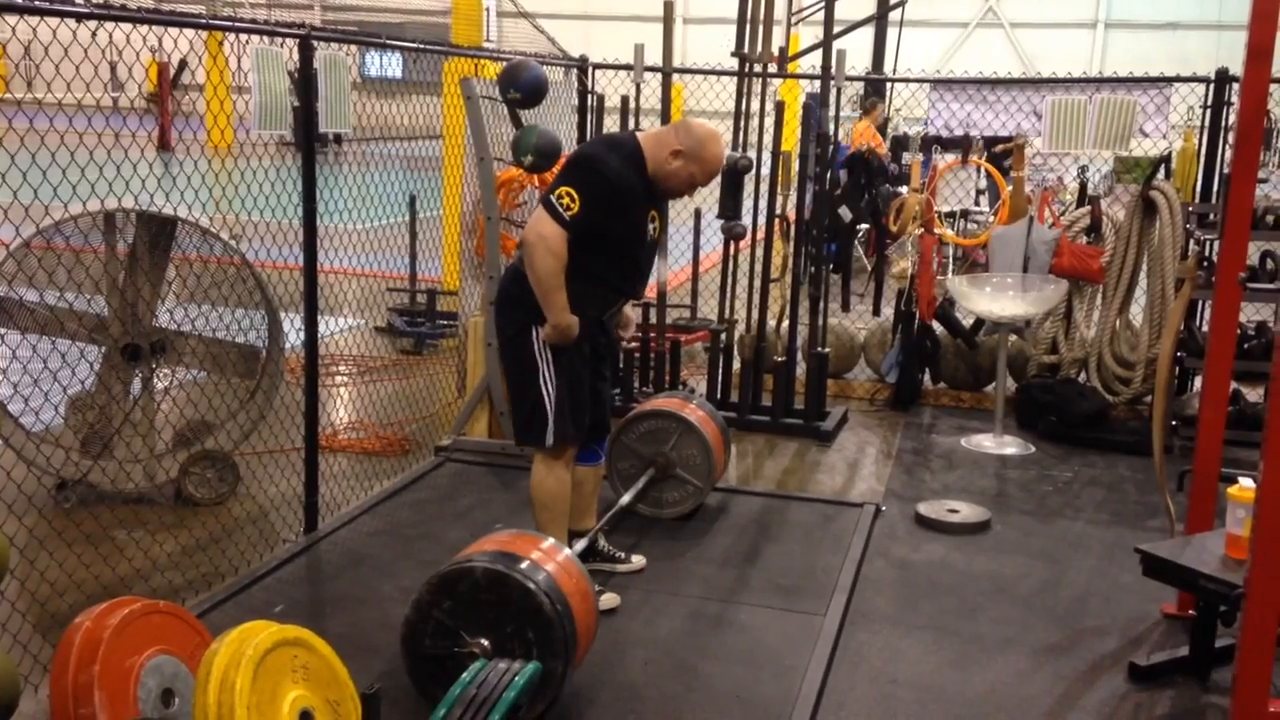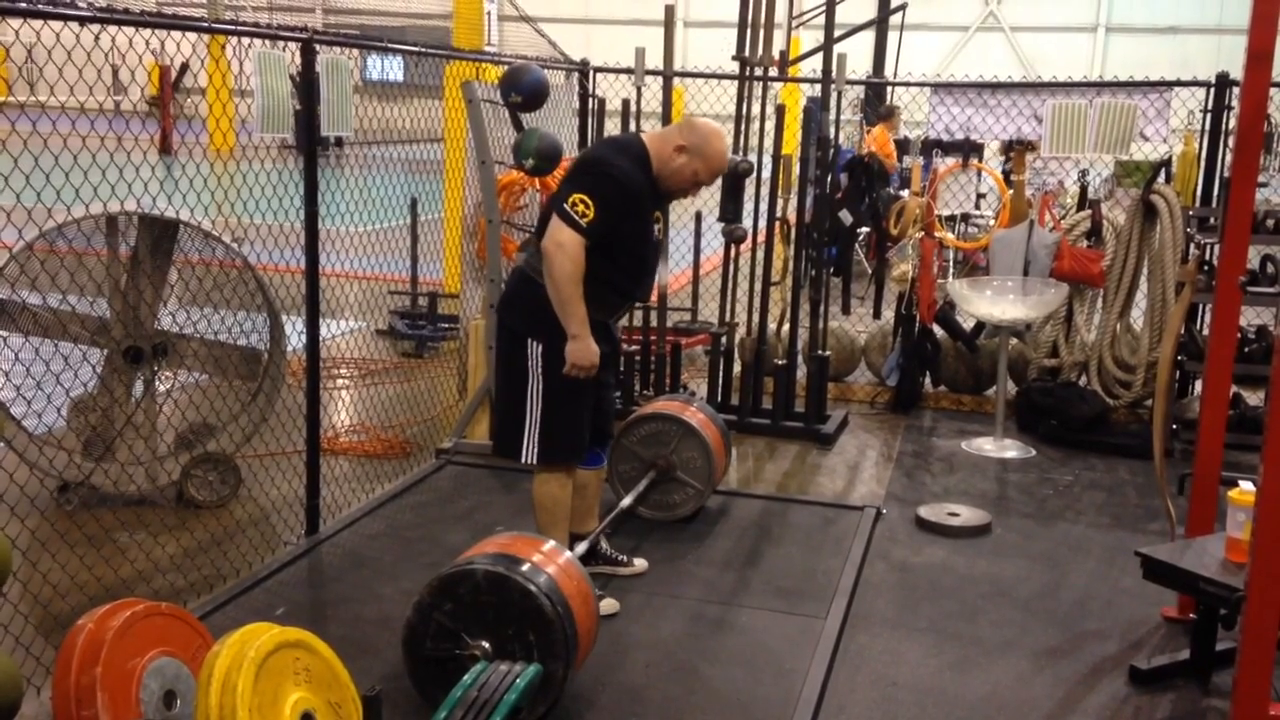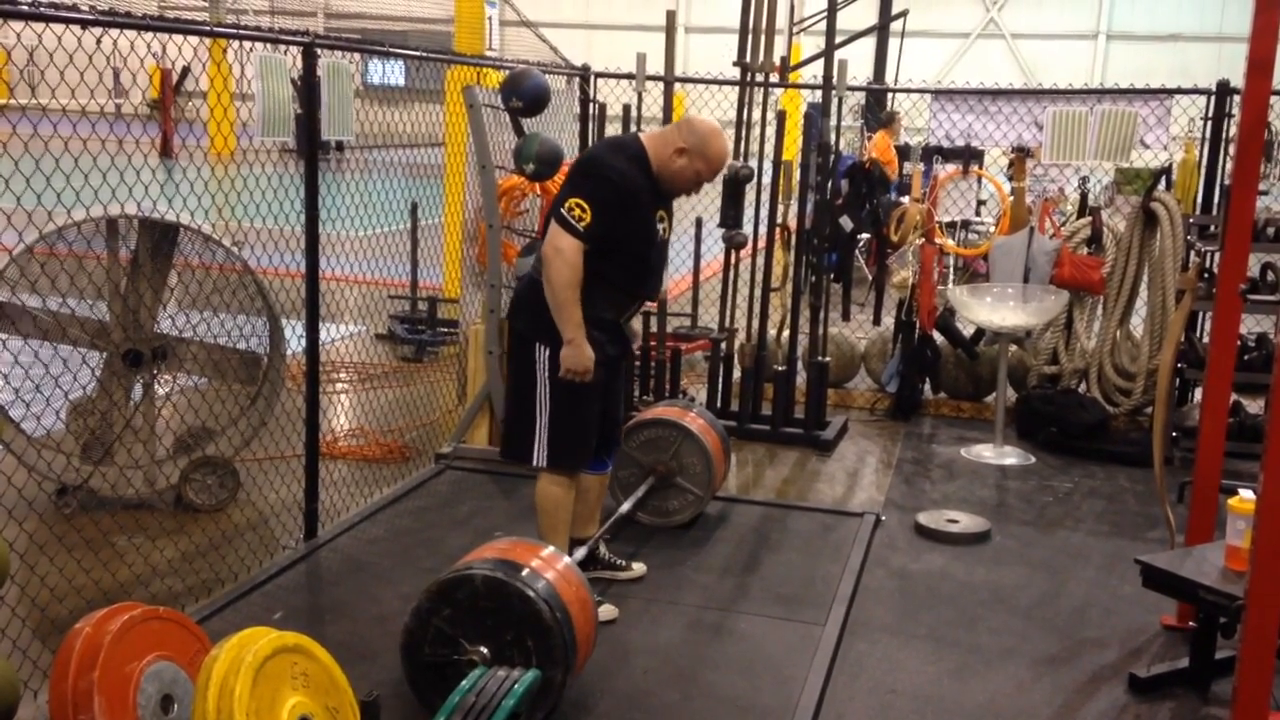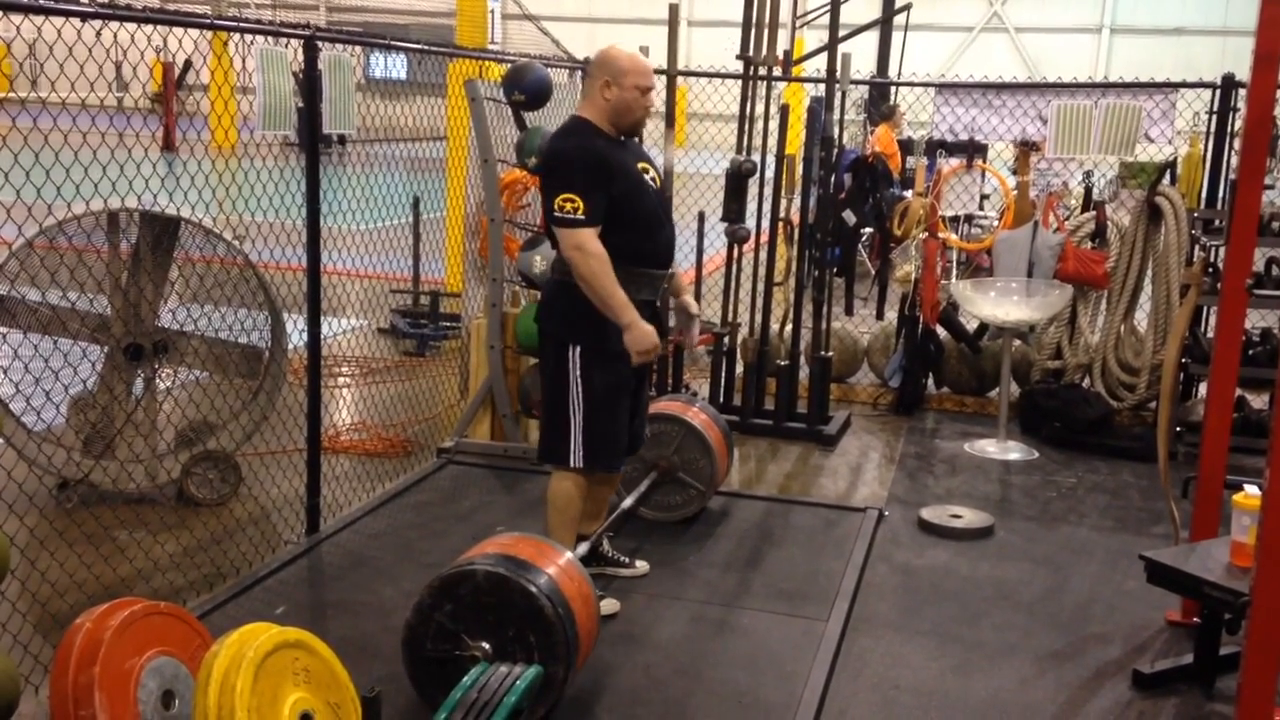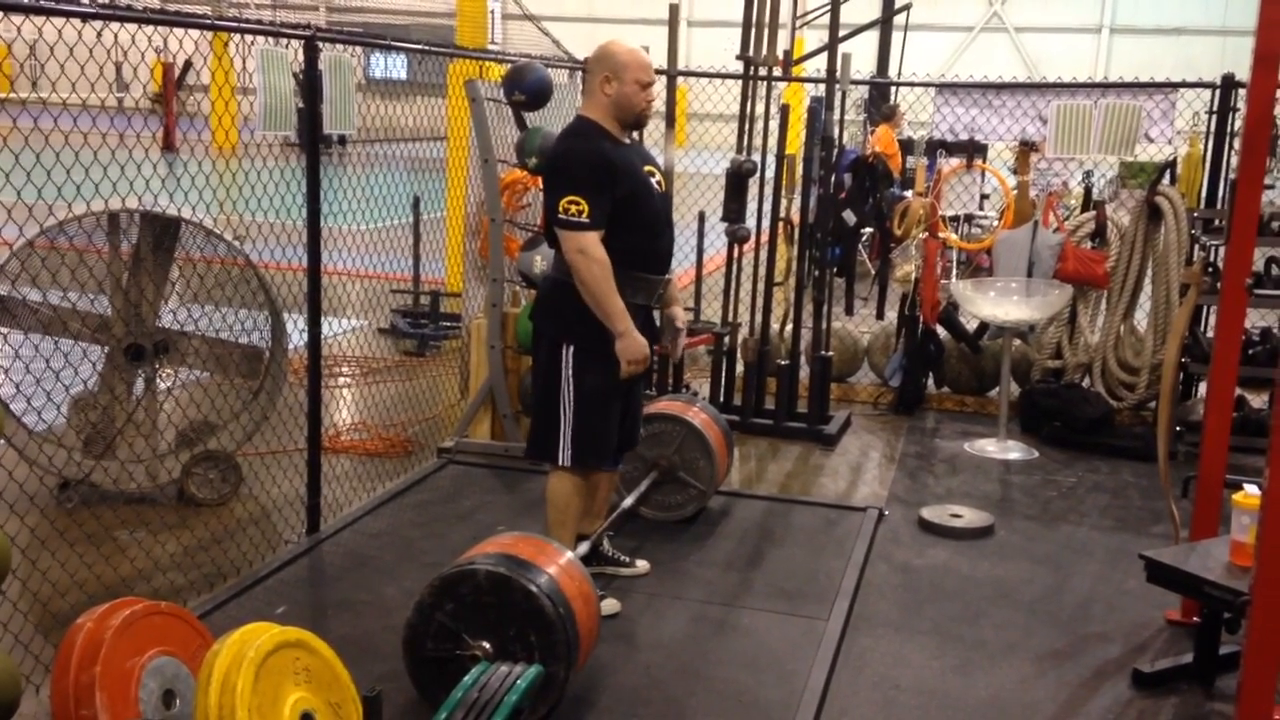
dt=1s
person 1, frame 1
left shoulder: (647, 176)
right shoulder: (604, 168)
right elbow: (541, 236)
left wrist: (619, 305)
right wrist: (558, 319)
left hip: (588, 317)
right hip: (544, 317)
left knee: (591, 434)
right knee: (558, 441)
left ankle: (584, 543)
person 1, frame 2
left shoulder: (647, 178)
right shoulder: (612, 171)
right elbow: (559, 245)
left wrist: (593, 332)
right wrist: (577, 336)
left hip: (589, 324)
right hip: (550, 326)
left knee: (592, 441)
right knee: (556, 451)
left ankle: (587, 547)
person 1, frame 3
left shoulder: (652, 178)
right shoulder: (609, 172)
right elbow: (560, 249)
left wrist: (620, 323)
right wrist: (573, 340)
left hip: (601, 328)
right hip: (559, 330)
left knee: (598, 447)
right knee: (561, 454)
left ankle: (585, 551)
person 1, frame 4
left shoulder: (624, 145)
right shoulder: (575, 152)
right elbow: (580, 247)
left wrist: (678, 291)
right wrist: (630, 322)
left hip: (630, 315)
right hip: (591, 323)
left knee: (614, 446)
right knee: (579, 453)
left ankle: (589, 546)
person 1, frame 5
left shoulder: (628, 147)
right shoulder: (580, 152)
right elbow: (582, 249)
left wrist: (670, 303)
right wrist: (624, 330)
left hip: (625, 318)
right hip: (585, 324)
left knee: (611, 444)
right knee: (574, 452)
left ankle: (592, 545)
